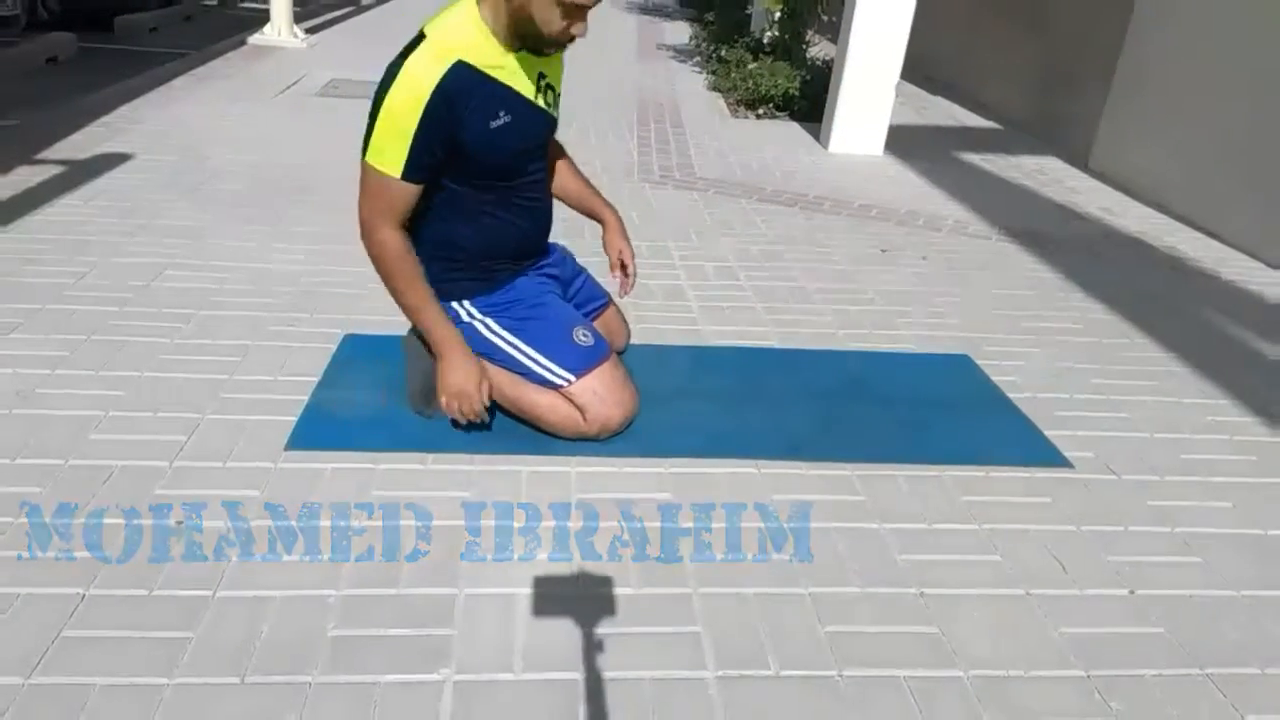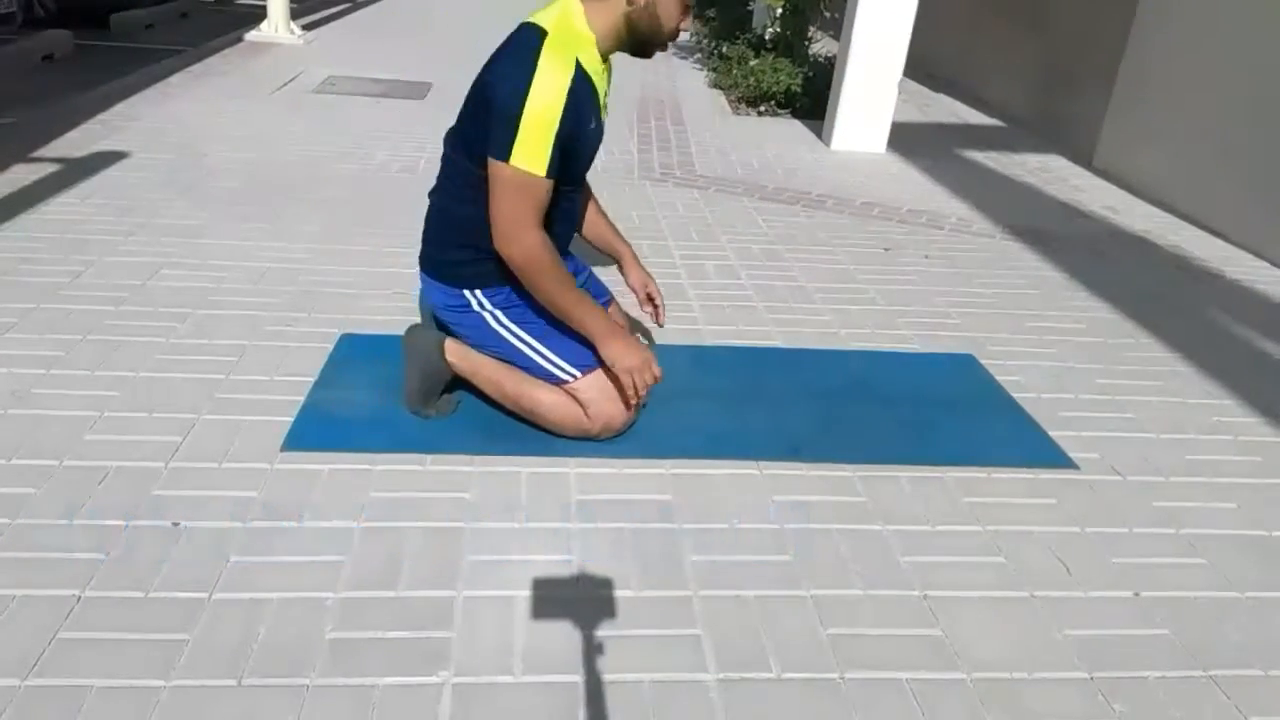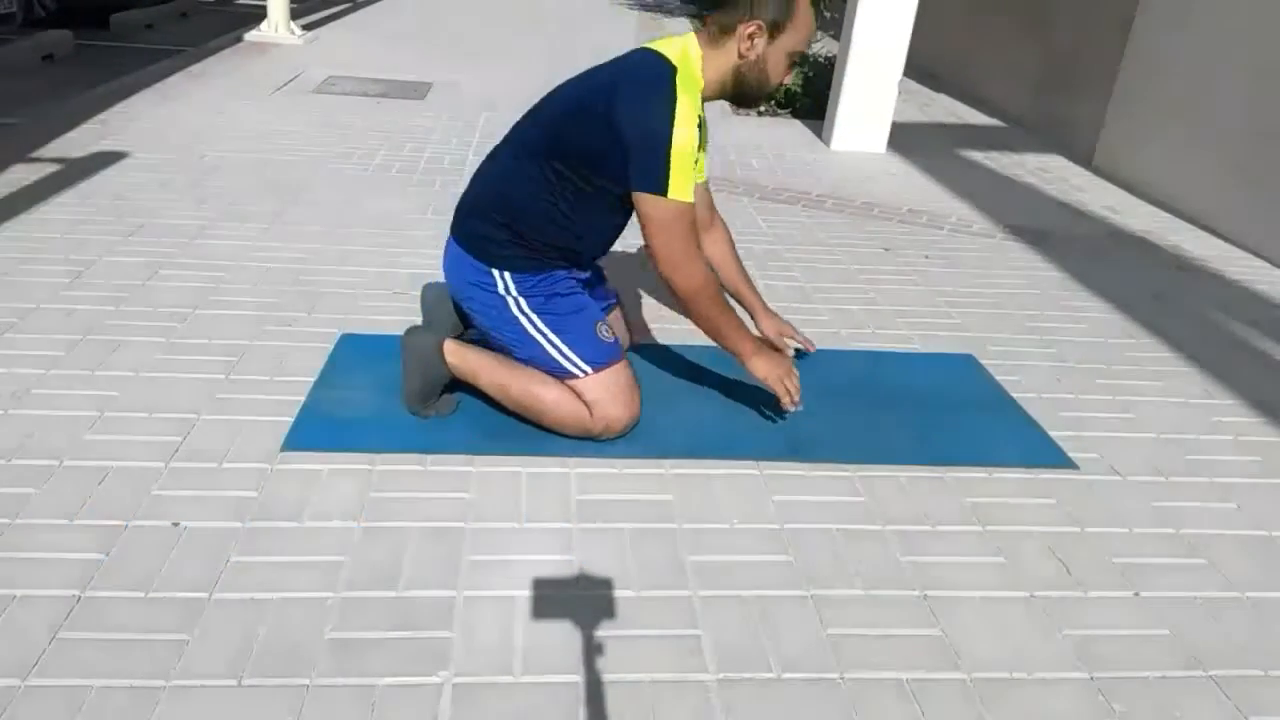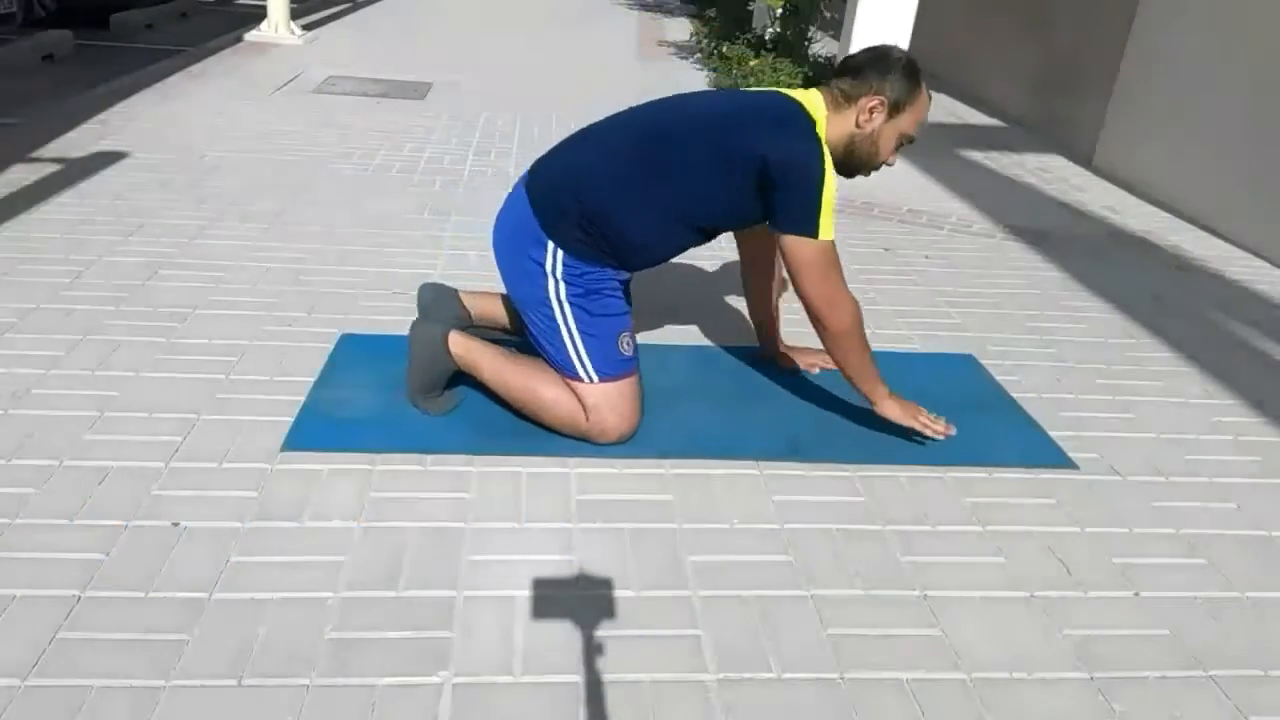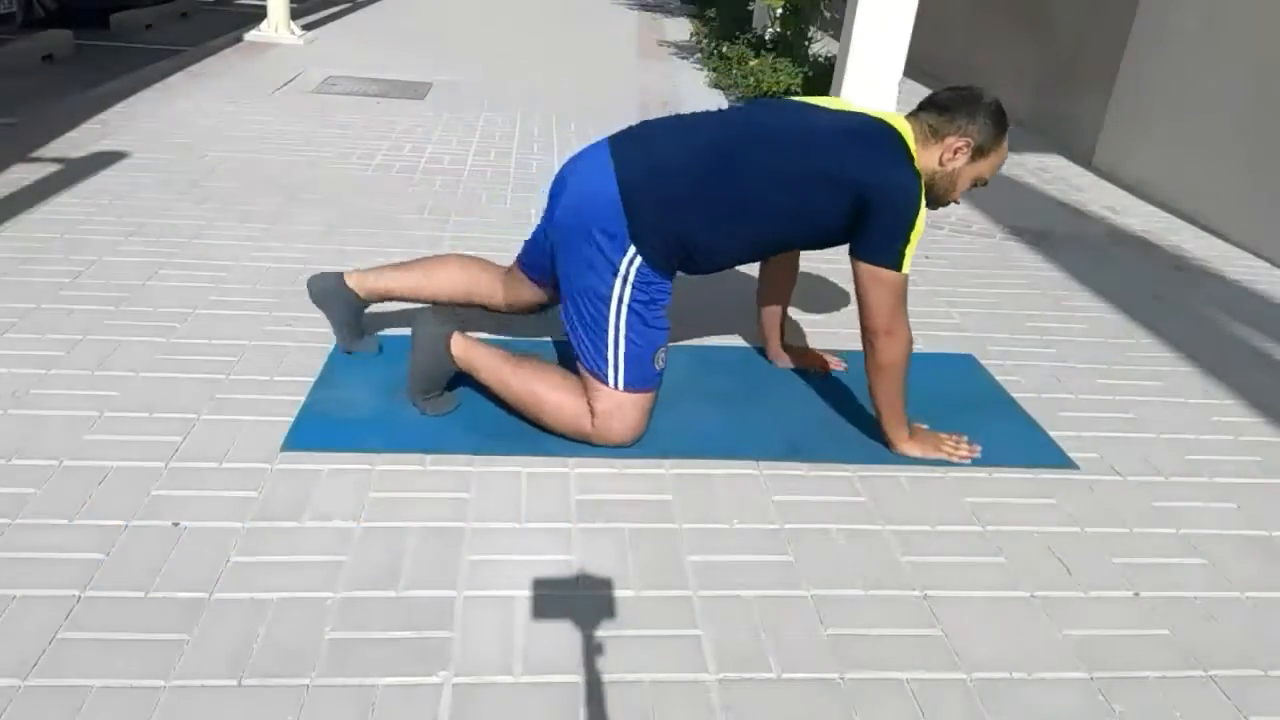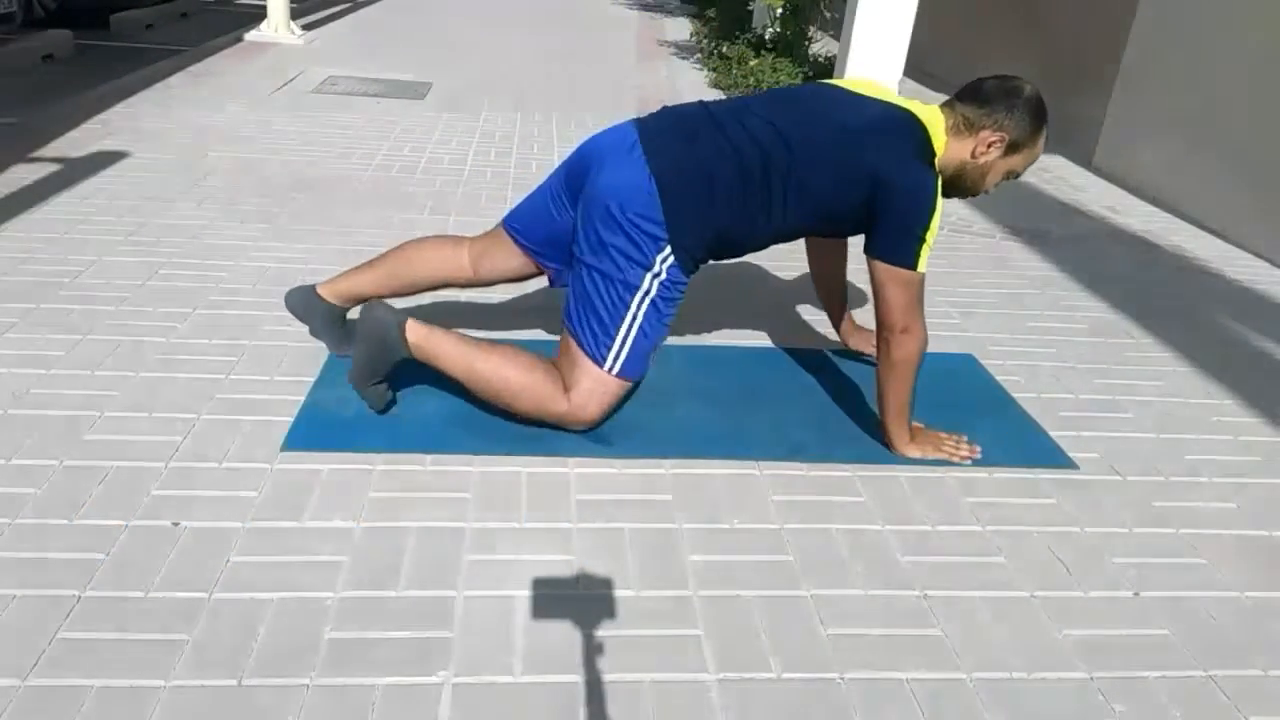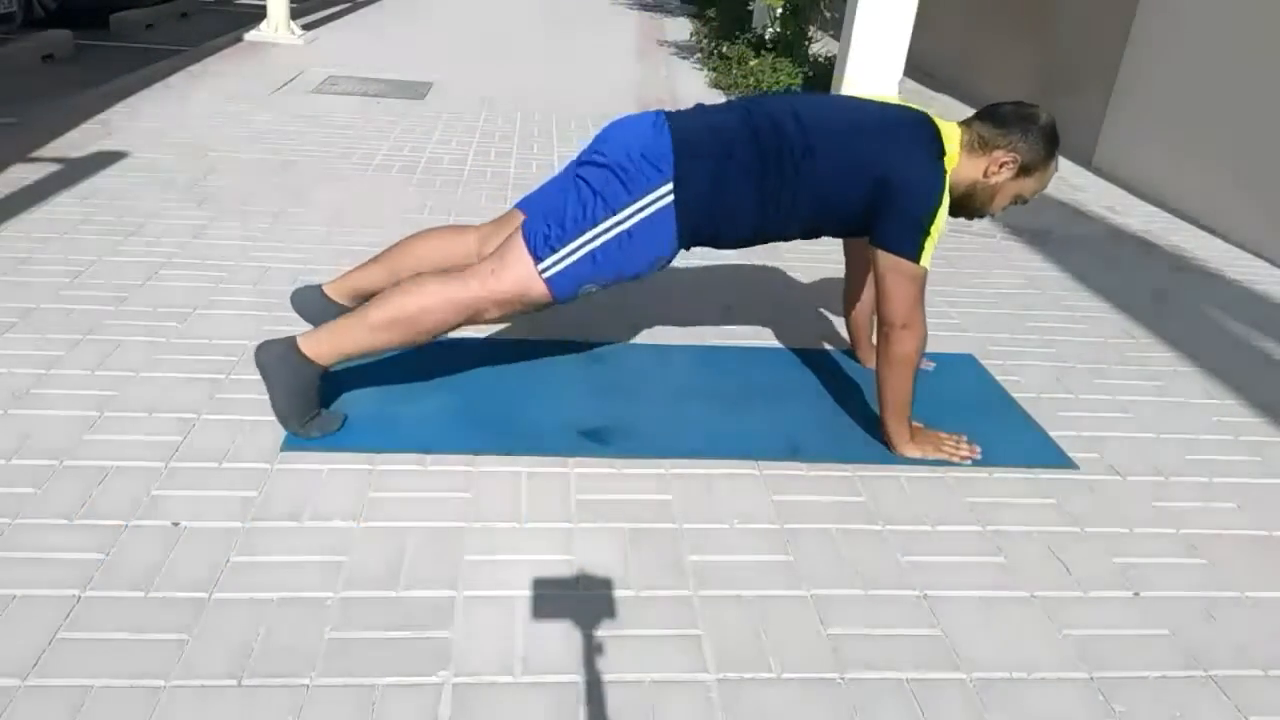
dt=0.3s
person 1, frame 1
left shoulder: (540, 43)
right shoulder: (428, 77)
right elbow: (382, 228)
left wrist: (607, 216)
right wrist: (454, 351)
right hip: (476, 287)
left knee: (613, 336)
right knee: (612, 408)
right ankle: (441, 348)
person 1, frame 2
left shoulder: (586, 51)
right shoulder: (547, 66)
right elbow: (516, 236)
left wrist: (627, 258)
right wrist: (609, 340)
right hip: (481, 278)
left knee: (619, 335)
right knee: (611, 409)
left ankle: (456, 322)
right ankle: (452, 351)
person 1, frame 3
left shoulder: (677, 83)
right shoulder: (660, 103)
left elbow: (706, 227)
right elbow: (678, 267)
left wrist: (762, 315)
right wrist: (752, 354)
left hip: (534, 246)
right hip: (501, 263)
left knee: (612, 335)
right knee: (613, 411)
left ankle: (465, 308)
right ankle: (447, 353)
person 1, frame 4
left shoulder: (780, 120)
right shoulder: (801, 148)
left elbow: (759, 250)
right elbow: (829, 303)
left wrist: (772, 343)
right wrist: (882, 398)
left hip: (553, 217)
right hip: (554, 242)
right knee: (611, 417)
left ankle: (461, 306)
right ankle: (453, 345)
person 1, frame 5
left shoulder: (853, 133)
right shoulder: (895, 184)
left elbow: (780, 234)
right elbow: (885, 331)
left wrist: (775, 348)
right wrist: (899, 433)
left hip: (605, 168)
right hip: (623, 227)
left knee: (515, 290)
right knee: (614, 421)
left ankle: (346, 288)
right ankle: (454, 350)
person 1, frame 6
left shoulder: (882, 120)
right shoulder: (911, 175)
right elbow: (902, 328)
left wrist: (842, 322)
right wrist: (900, 434)
left hip: (624, 152)
right hip: (649, 214)
left knee: (480, 257)
right knee: (580, 399)
left ankle: (325, 298)
right ankle: (406, 335)
person 1, frame 7
left shoulder: (899, 140)
right shoulder: (920, 177)
left elbow: (861, 261)
right elbow: (902, 322)
left wrist: (864, 352)
right wrist: (901, 432)
left hip: (653, 152)
right hip: (656, 184)
left knee: (488, 241)
right knee: (491, 287)
left ankle: (330, 295)
right ankle: (301, 355)
